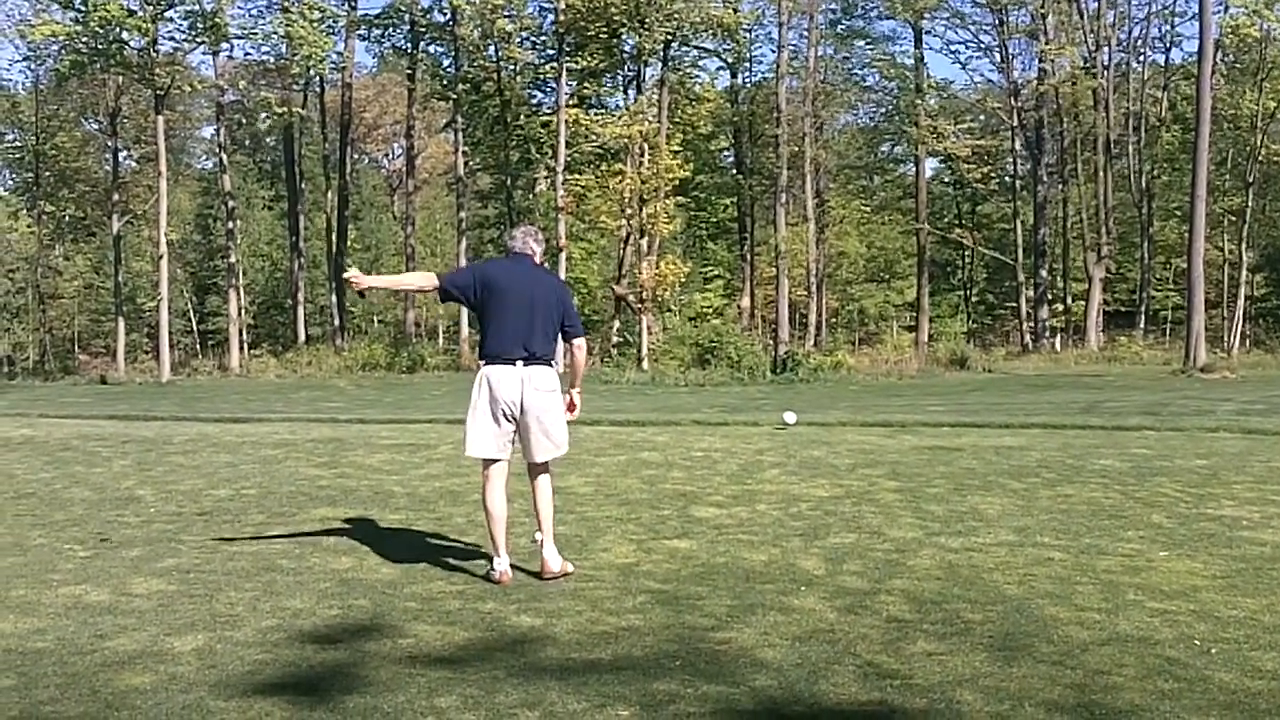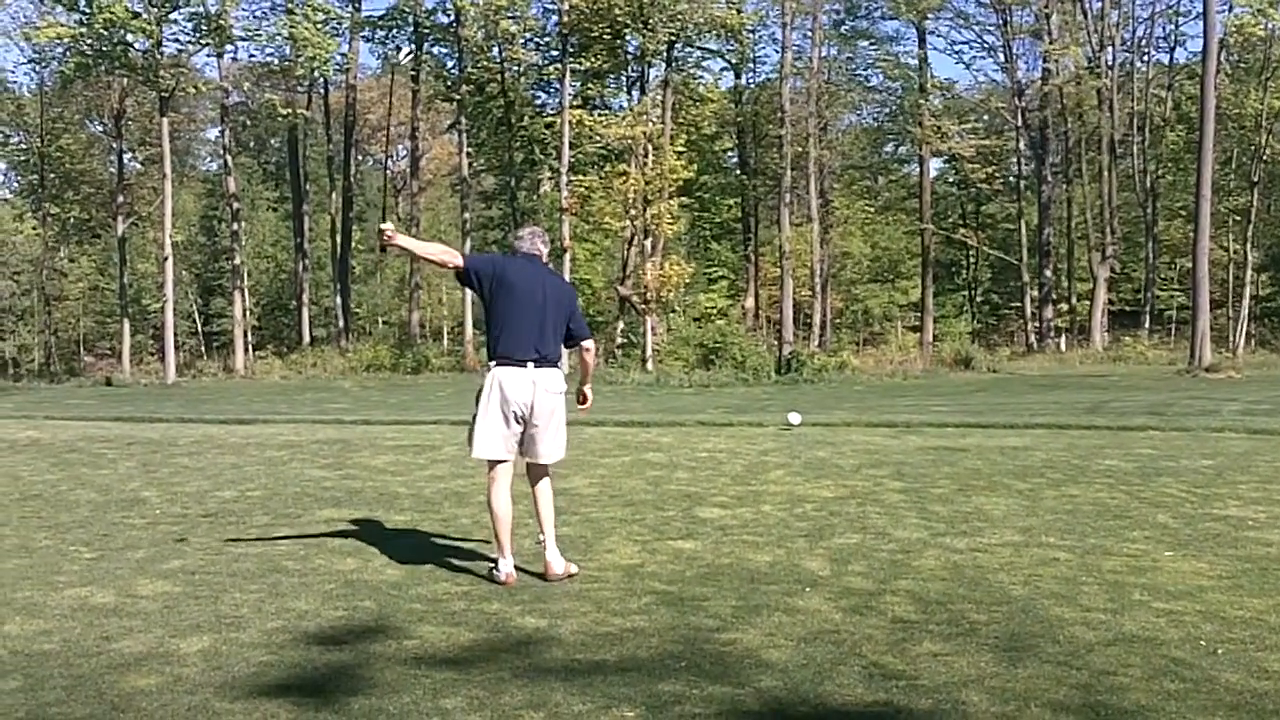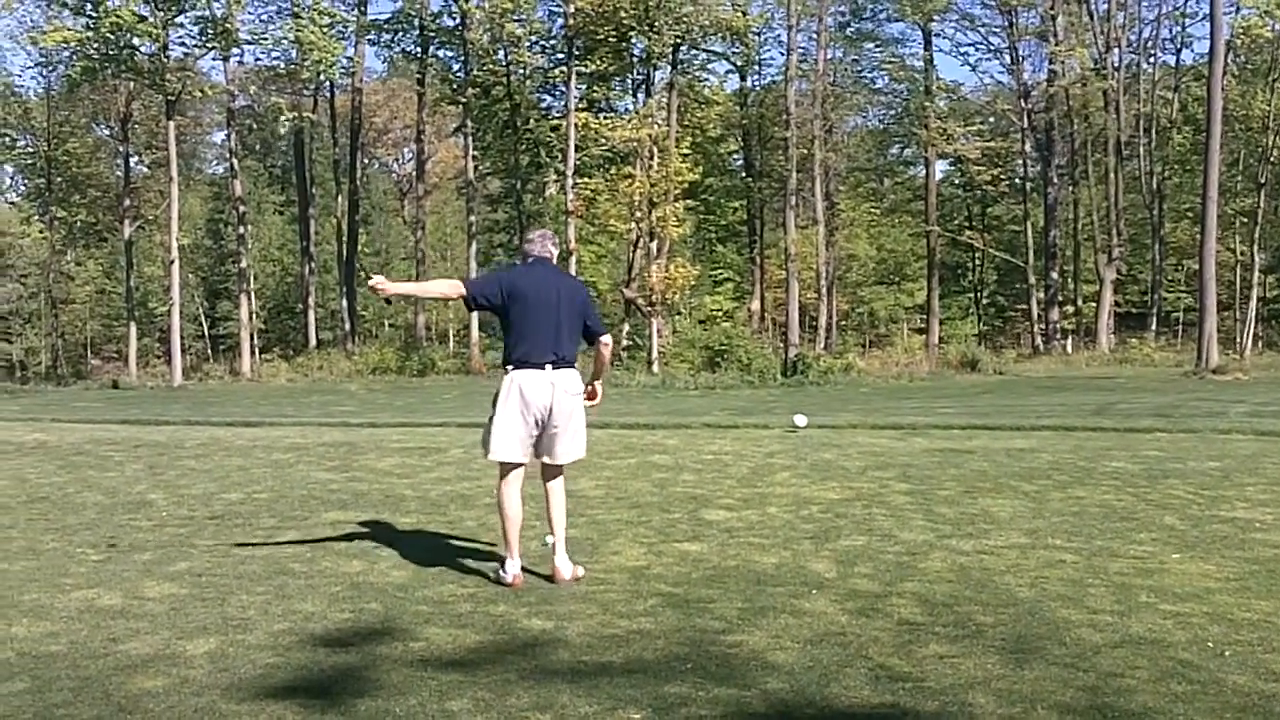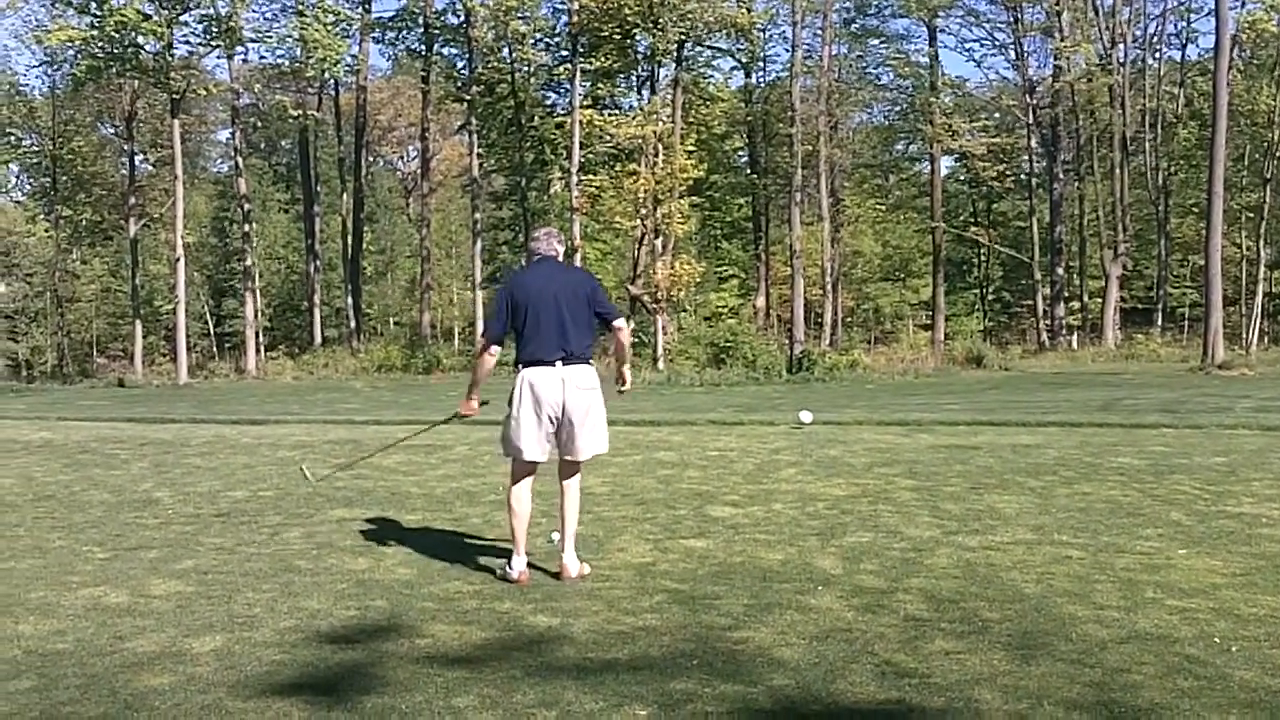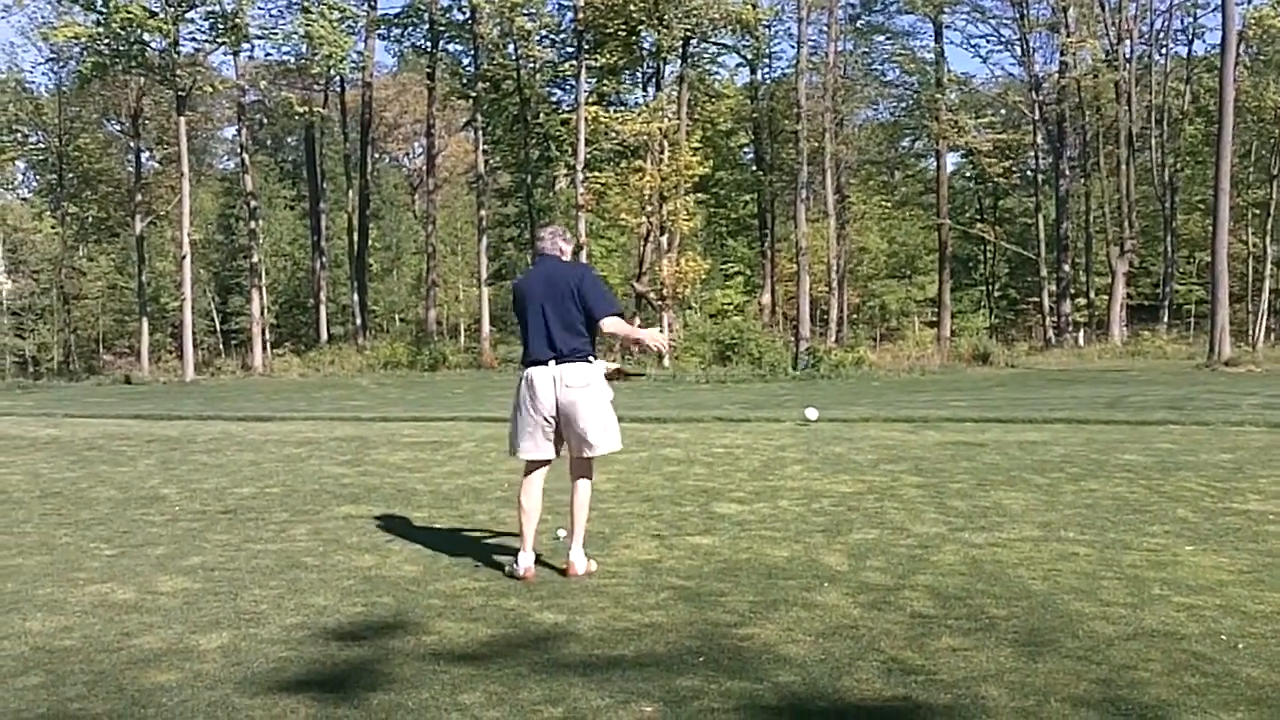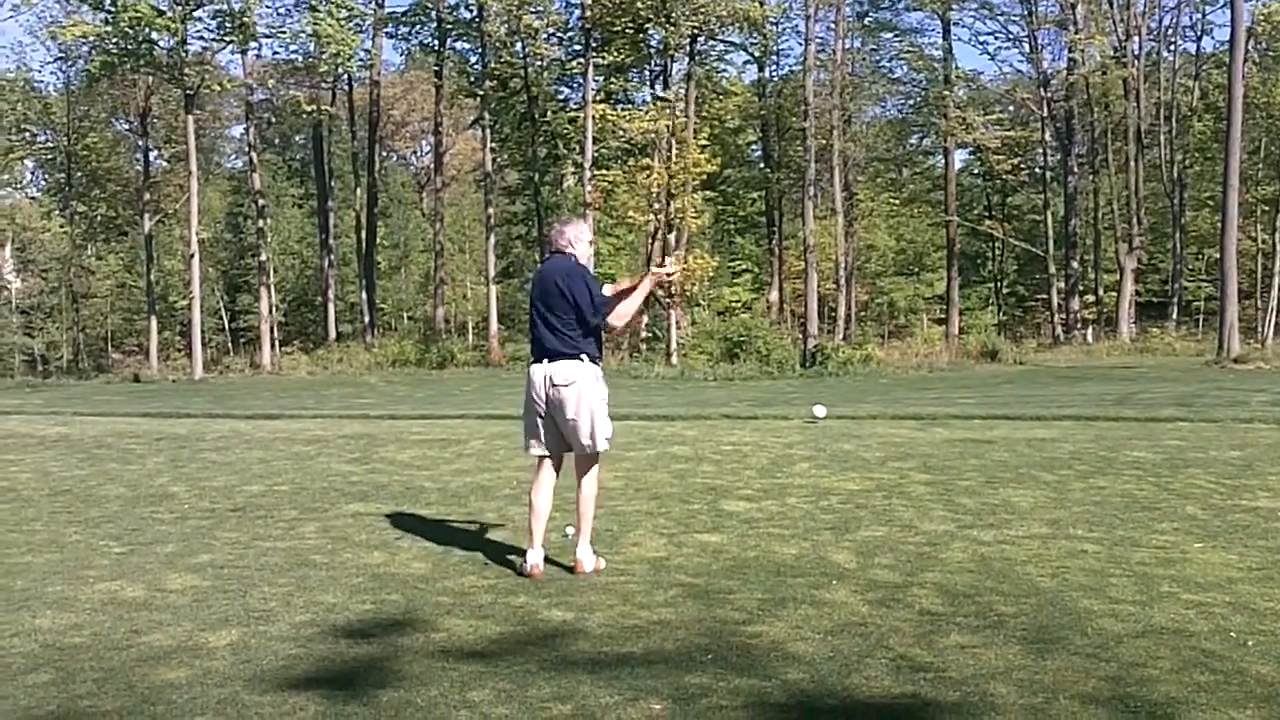
dt=0.2s
person 1, frame 1
left shoulder: (488, 272)
right shoulder: (556, 285)
left elbow: (428, 281)
right elbow: (578, 345)
left wrist: (371, 280)
right wrist: (575, 389)
left hip: (496, 378)
right hip: (540, 379)
left knee: (494, 474)
right knee: (540, 470)
left ankle: (500, 562)
right ankle: (550, 555)
person 1, frame 2
left shoulder: (500, 269)
right shoulder: (563, 287)
left elbow: (451, 257)
right elbow: (587, 346)
left wrist: (401, 240)
right wrist: (586, 384)
left hip: (506, 380)
right hip: (548, 382)
left knee: (499, 475)
right knee: (540, 473)
left ankle: (505, 564)
right ankle: (553, 557)
person 1, frame 3
left shoulder: (511, 279)
right shoulder: (576, 288)
left elbow: (453, 289)
right elbow: (604, 342)
left wrist: (395, 287)
right wrist: (596, 381)
left hip: (523, 383)
right hip: (565, 384)
left knee: (511, 477)
right knee: (554, 474)
left ankle: (512, 565)
right ankle: (562, 560)
person 1, frame 4
left shoulder: (515, 285)
right shoulder: (582, 279)
left elbow: (489, 348)
right elbow: (620, 328)
left wrist: (472, 395)
right wrist: (624, 366)
left hip: (535, 380)
right hip: (581, 379)
left knee: (522, 475)
right knee: (570, 473)
left ankle: (517, 562)
right ankle: (568, 559)
person 1, frame 5
left shoulder: (522, 286)
right shoulder: (579, 274)
right elbow: (608, 324)
right wrist: (642, 335)
left hip: (537, 379)
right hip: (579, 376)
left knee: (534, 472)
right knee: (582, 470)
left ankle: (525, 558)
right ankle: (576, 555)
person 1, frame 6
left shoulder: (545, 274)
right shoulder: (573, 272)
left elbow: (601, 294)
right elbow: (614, 320)
left wrist: (644, 279)
right wrist: (648, 283)
left hip: (542, 374)
right hip: (576, 374)
left knee: (546, 468)
right knee: (587, 466)
left ankle: (534, 555)
right ankle: (583, 554)
